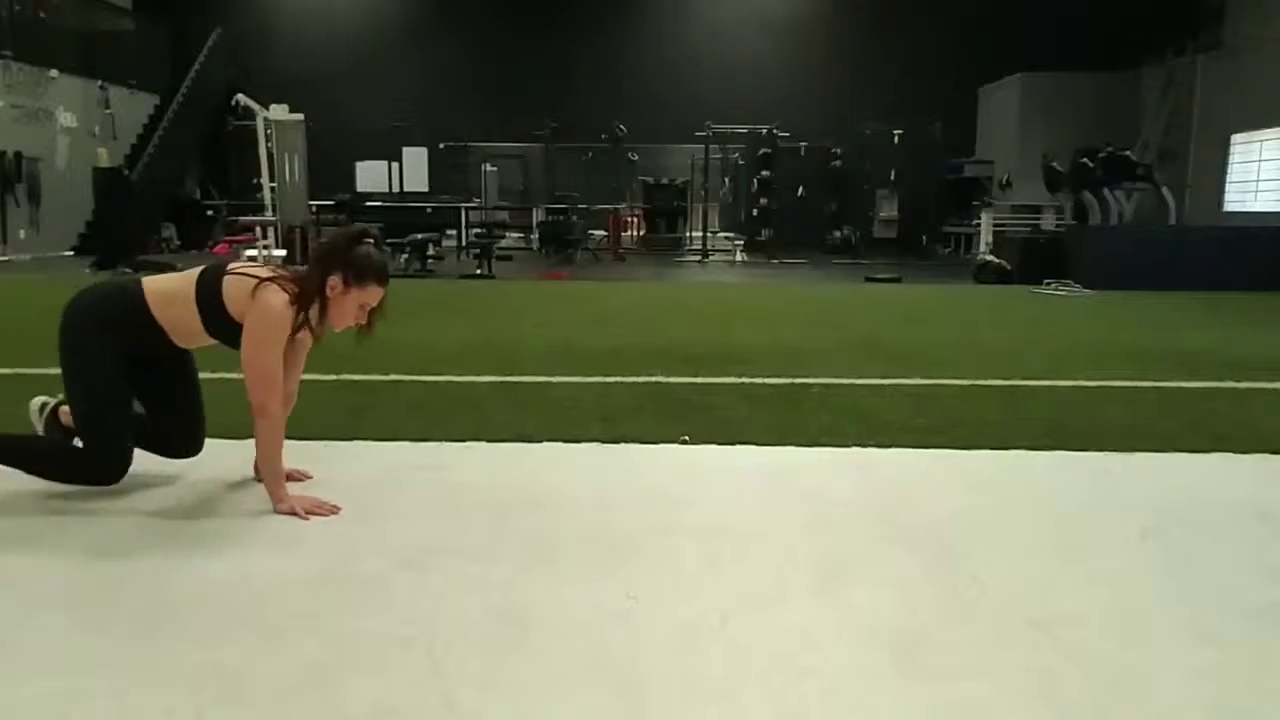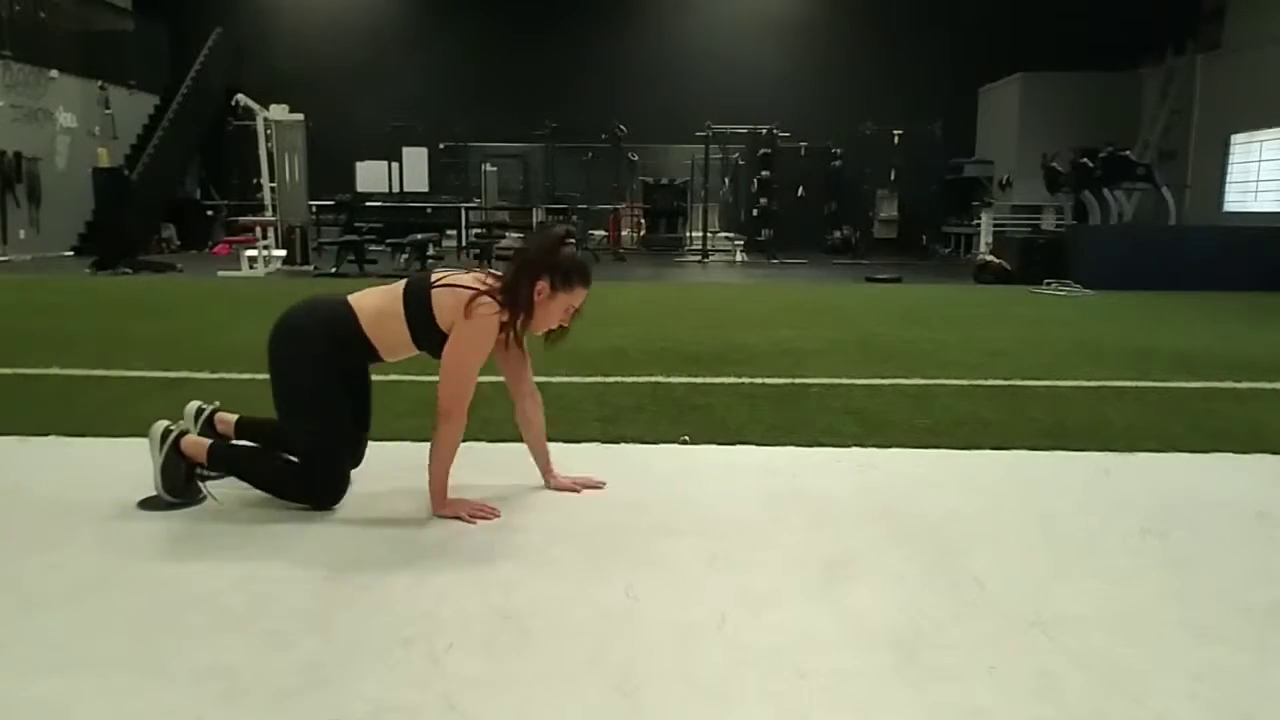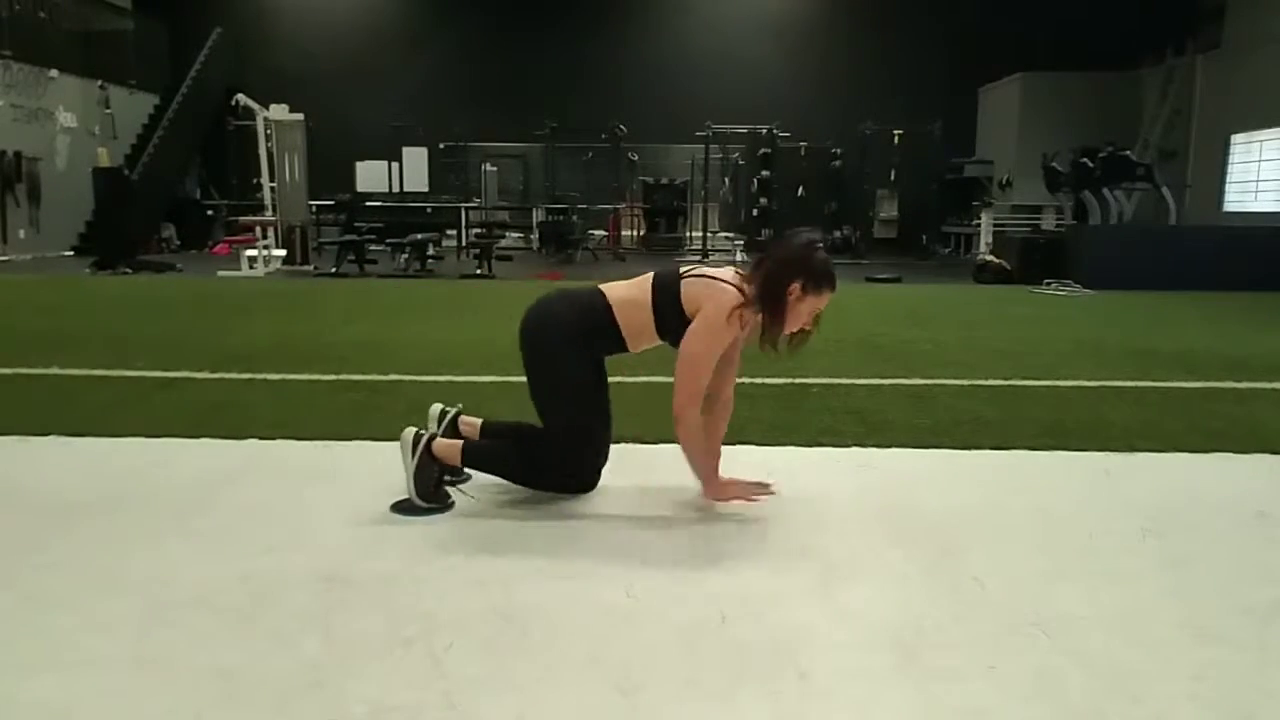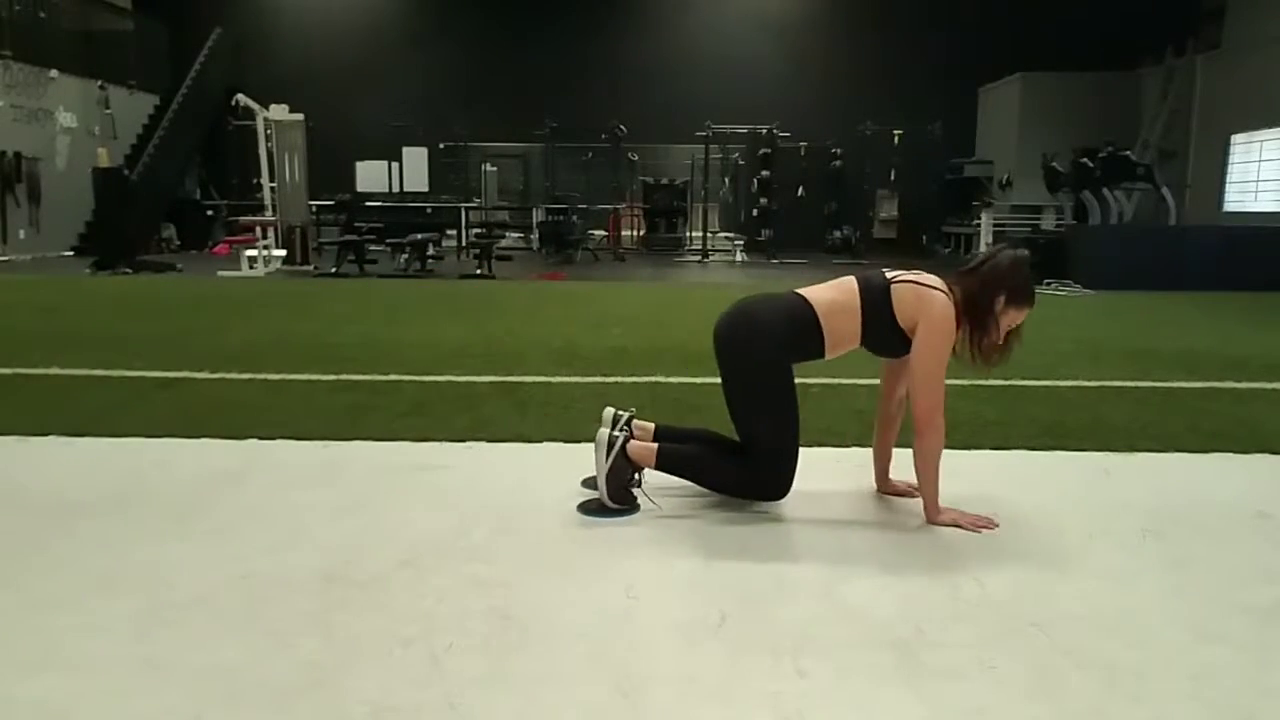
dt=0.7s
person 1, frame 1
left shoulder: (309, 304)
right shoulder: (274, 304)
left elbow: (287, 392)
right elbow: (267, 408)
left wrist: (266, 463)
right wrist: (280, 495)
left hip: (153, 332)
right hip: (100, 323)
left knee: (183, 442)
right knee: (105, 464)
left ankle: (63, 416)
person 1, frame 2
left shoulder: (506, 300)
right shoulder: (484, 313)
left elbow: (524, 395)
right elbow: (450, 414)
left wrist: (549, 474)
right wrist: (438, 498)
left hip: (340, 341)
right hip: (308, 342)
left knee: (344, 451)
right knee: (325, 488)
left ankle: (213, 422)
right ankle: (183, 445)
person 1, frame 3
left shoulder: (737, 296)
right shoulder: (727, 307)
left elbow: (718, 391)
right elbow: (684, 406)
left wrist: (712, 472)
right wrist: (709, 481)
left hip: (569, 326)
right hip: (555, 330)
left knee: (580, 445)
right knee: (579, 474)
left ankle: (458, 425)
right ankle: (437, 451)
person 1, frame 4
left shoulder: (923, 299)
right shoulder: (939, 311)
left elbow: (892, 398)
right elbow: (927, 421)
left wrist: (883, 479)
right wrist: (934, 509)
left hip: (754, 326)
right hip: (759, 337)
left knee: (764, 455)
right knee: (772, 481)
left ankle: (631, 429)
right ankle: (630, 451)
